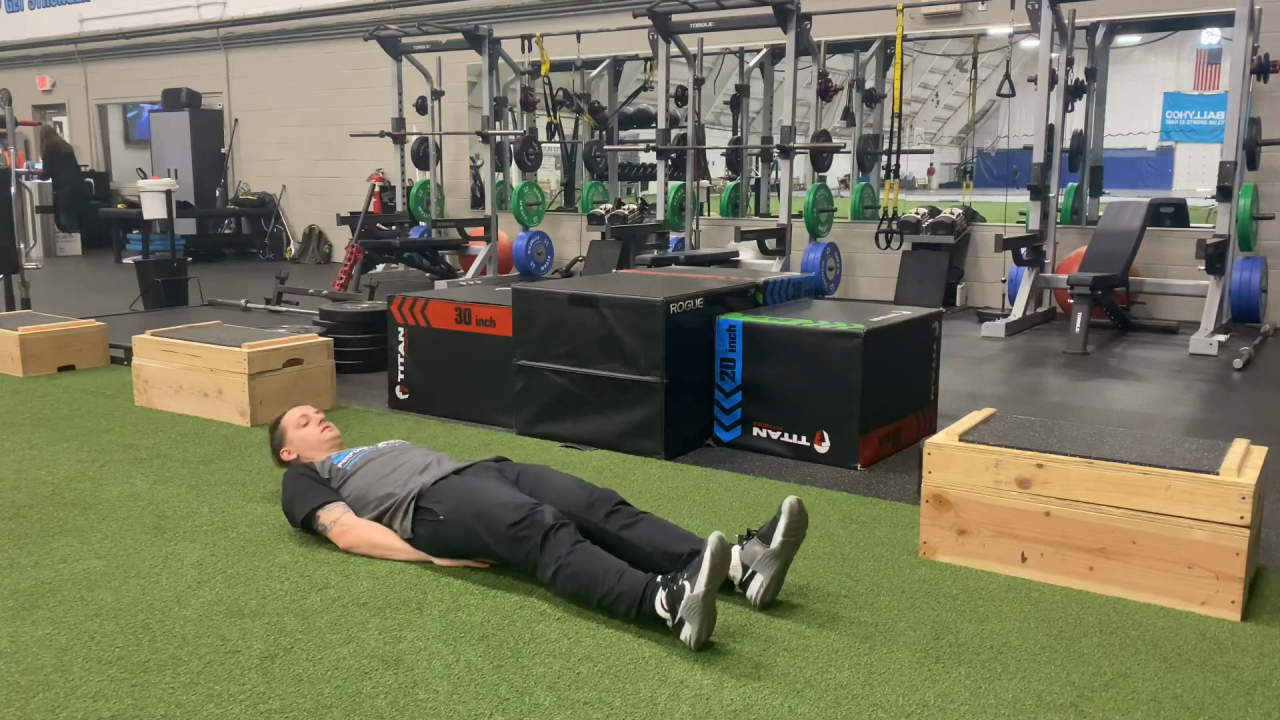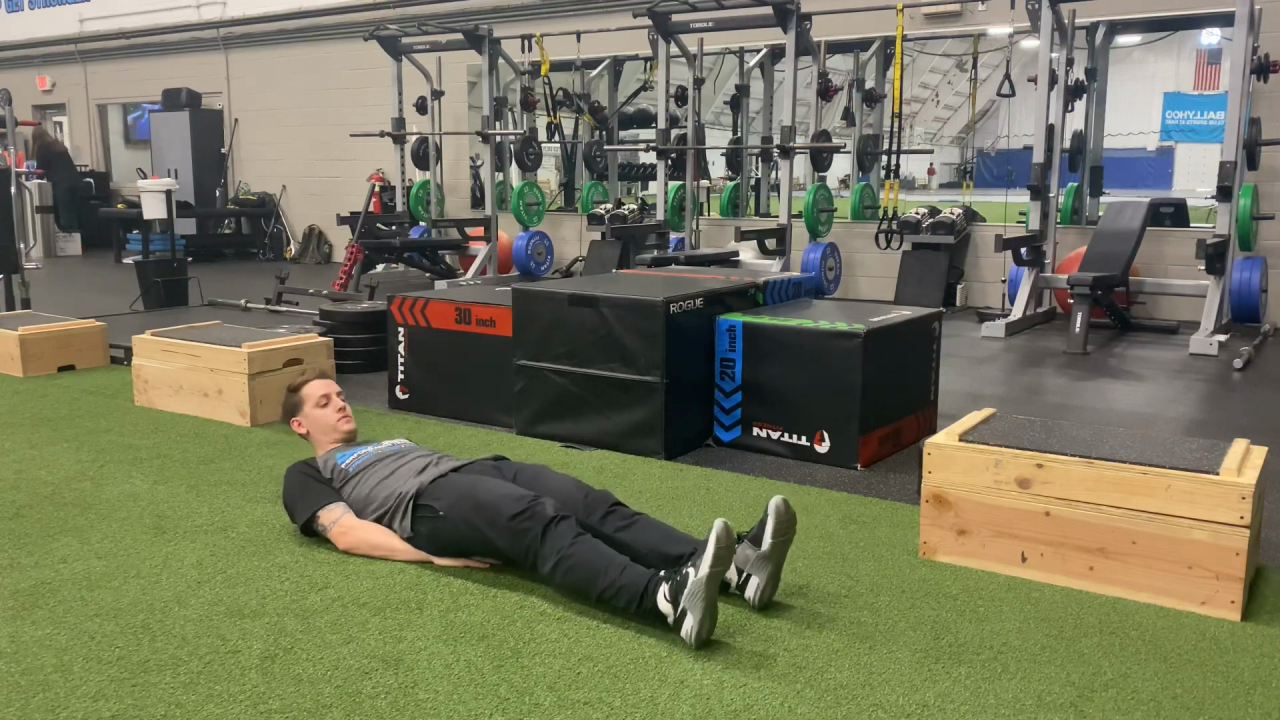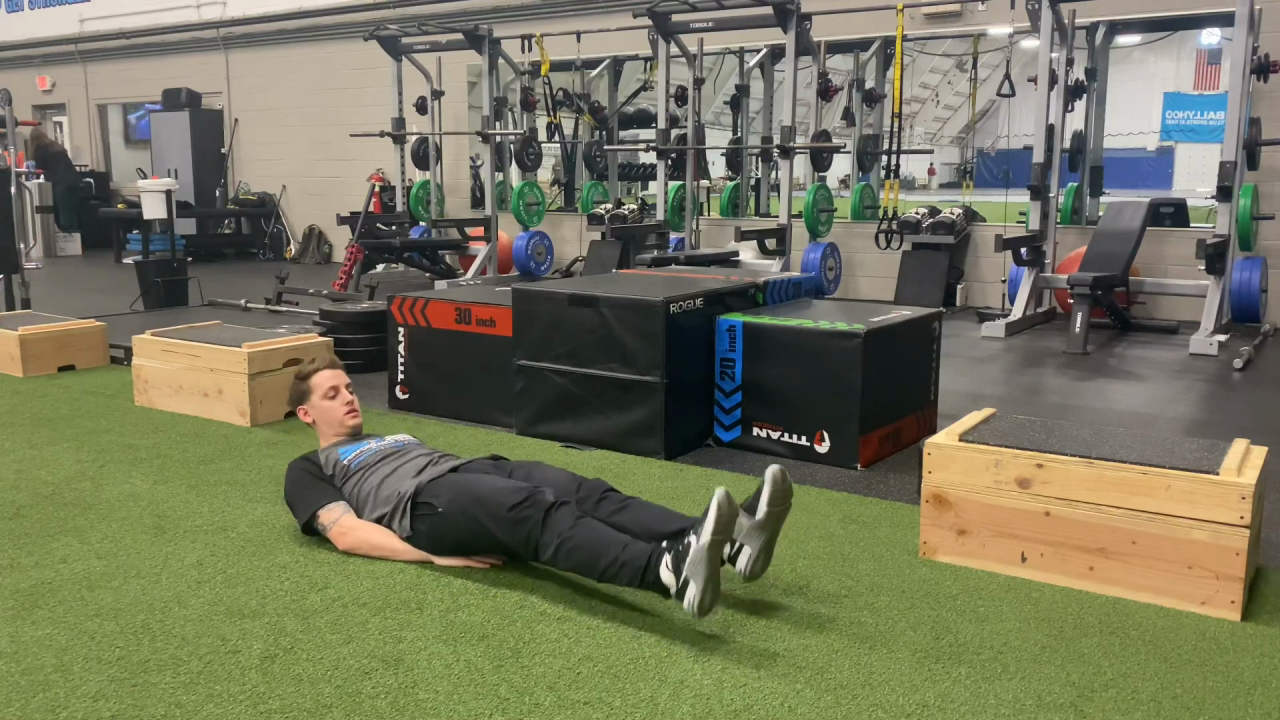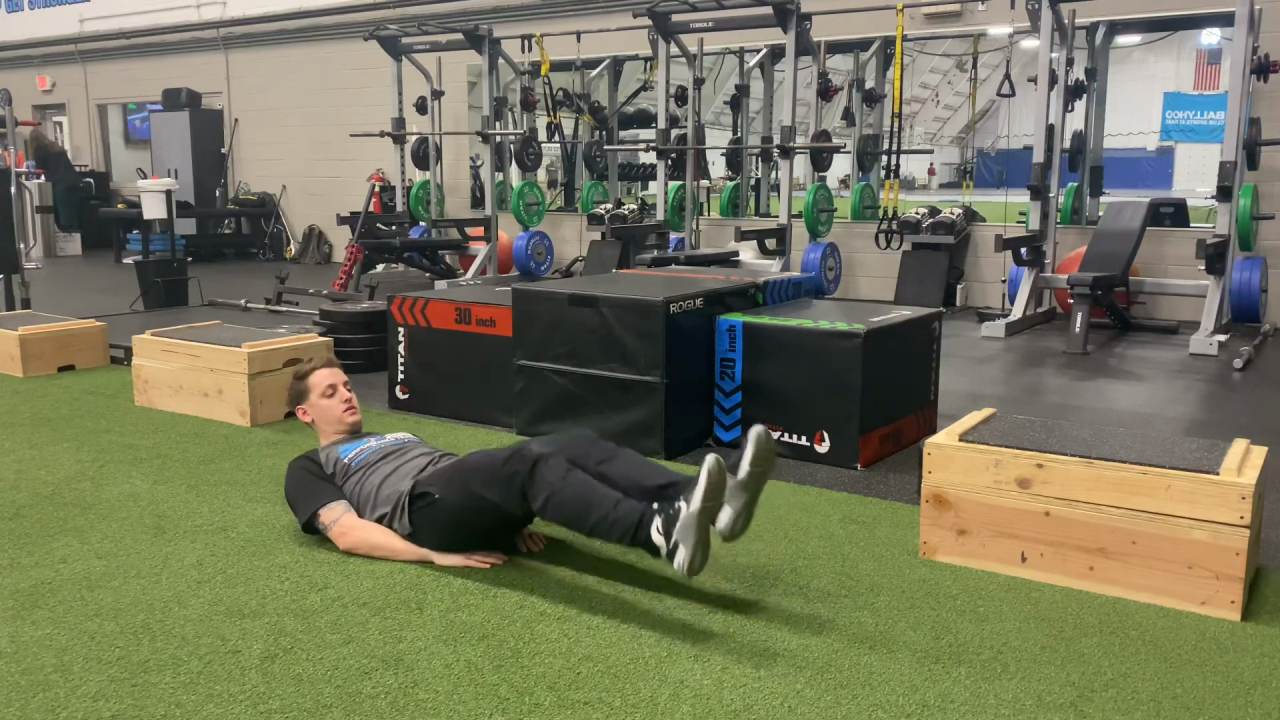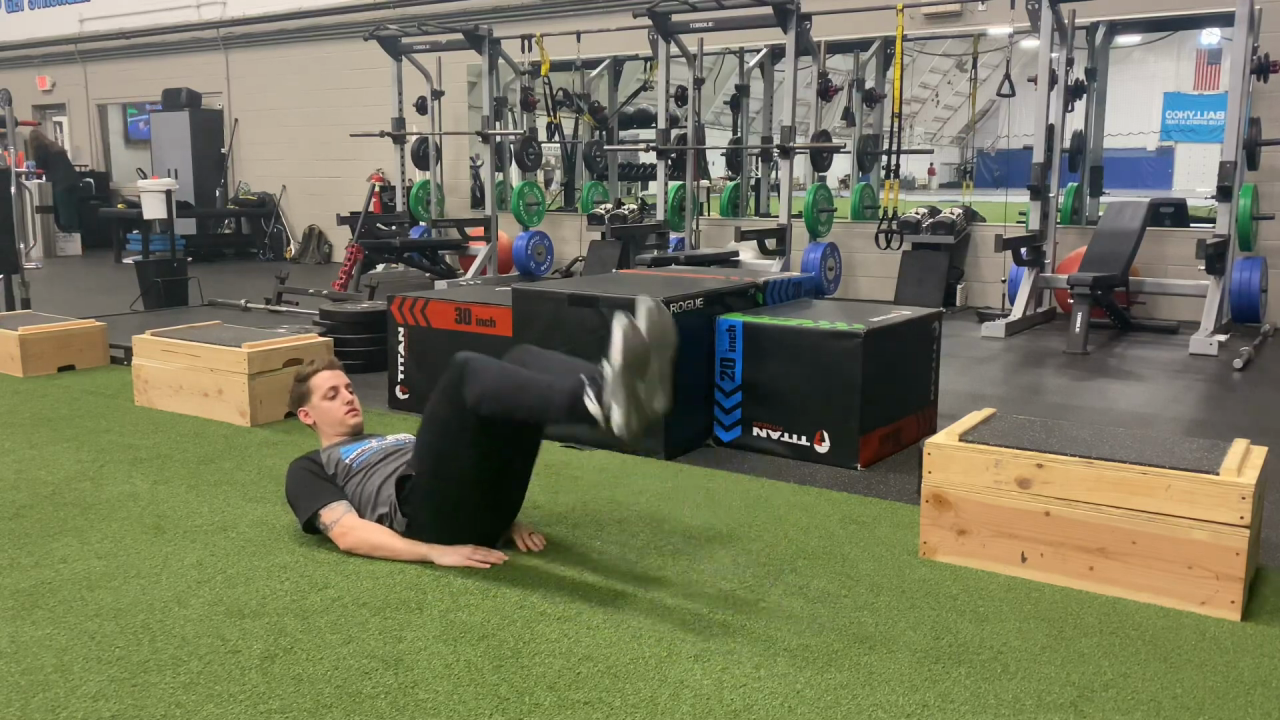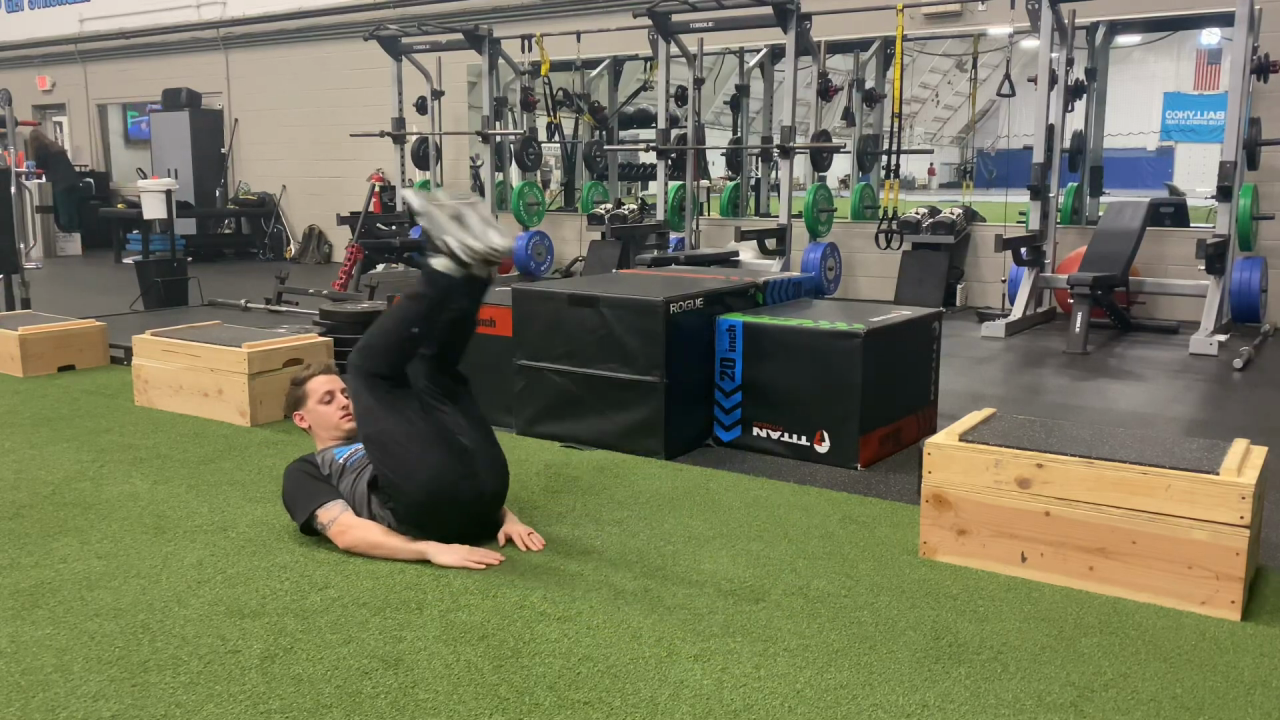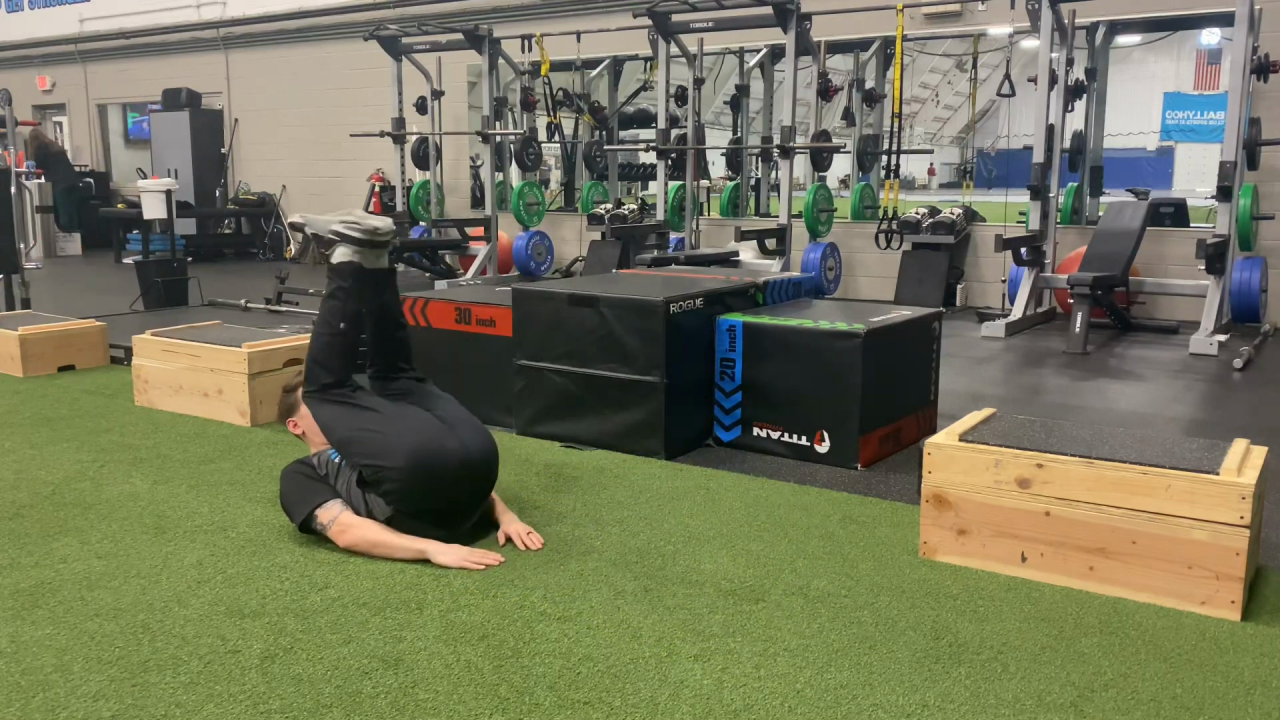
dt=0.3s
person 1, frame 1
left shoulder: (384, 446)
right shoulder: (306, 478)
right elbow: (347, 532)
right wrist: (431, 553)
right hip: (430, 503)
left knee: (599, 507)
right knee: (541, 531)
left ankle: (739, 563)
right ankle: (666, 601)
person 1, frame 2
left shoulder: (389, 445)
right shoulder: (308, 476)
right elbow: (347, 533)
right wrist: (433, 555)
right hip: (430, 505)
left knee: (593, 506)
right knee: (542, 523)
left ankle: (734, 568)
right ankle: (668, 597)
person 1, frame 3
left shoulder: (394, 438)
right shoulder: (309, 471)
right elbow: (346, 533)
left wrist: (509, 539)
right wrist: (434, 554)
right hip: (425, 508)
left knee: (585, 494)
right knee: (540, 510)
left ankle: (724, 539)
right ankle: (671, 570)
person 1, frame 4
left shoulder: (398, 437)
right shoulder: (310, 469)
right elbow: (348, 533)
left wrist: (508, 518)
right wrist: (435, 554)
left hip: (473, 485)
right hip: (426, 507)
left knee: (577, 448)
right knee: (531, 463)
left ankle: (708, 506)
right ankle: (662, 533)
person 1, frame 5
left shoulder: (386, 434)
right shoulder: (311, 469)
right elbow: (345, 532)
left wrist: (505, 516)
right wrist: (432, 550)
left hip: (477, 502)
right hip: (430, 511)
left knee: (524, 364)
right knee: (466, 372)
left ankle: (618, 394)
right ankle: (605, 403)
person 1, frame 6
left shoulder: (378, 447)
right shoulder: (306, 471)
right elbow: (344, 532)
left wrist: (505, 515)
right wrist: (431, 550)
left hip: (479, 497)
right hip: (427, 507)
left knee: (431, 361)
right knee: (370, 365)
left ankle: (472, 266)
right ankle: (453, 261)
person 1, frame 7
right shoulder: (303, 474)
right elbow: (345, 531)
left wrist: (505, 514)
right wrist: (431, 549)
left knee: (393, 378)
right knee: (325, 388)
left ankle: (368, 257)
right ankle: (352, 256)
